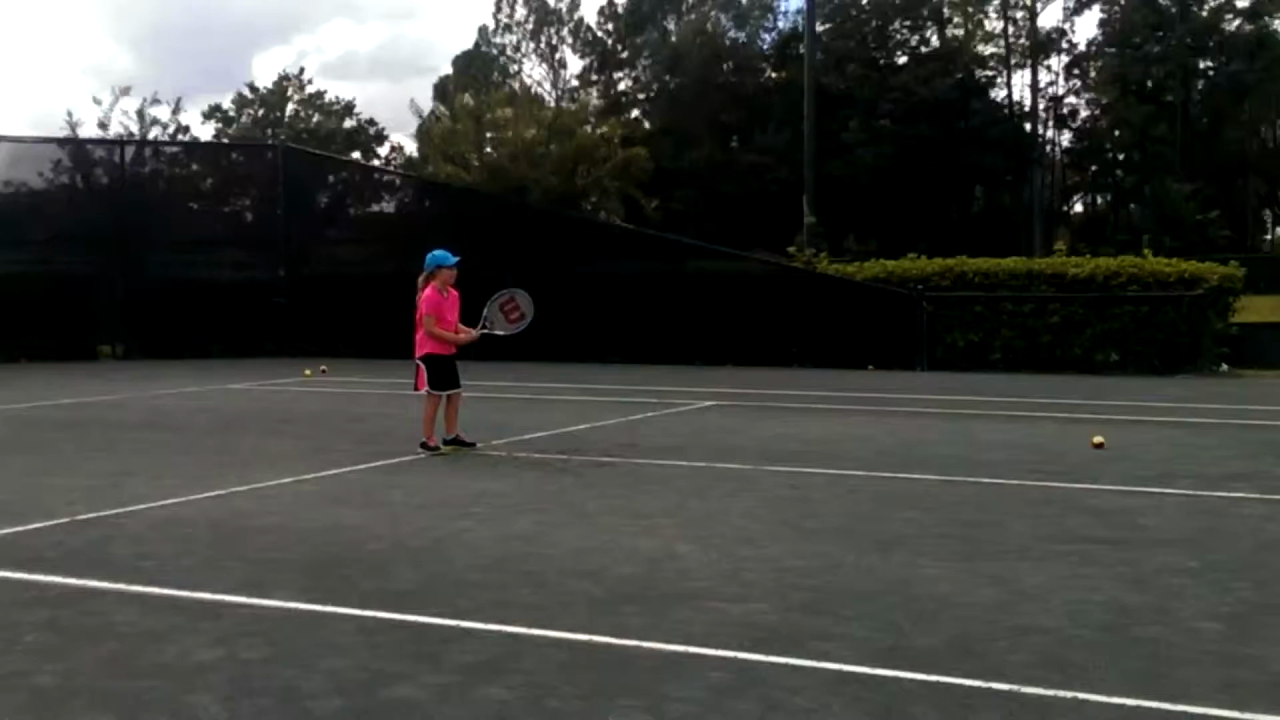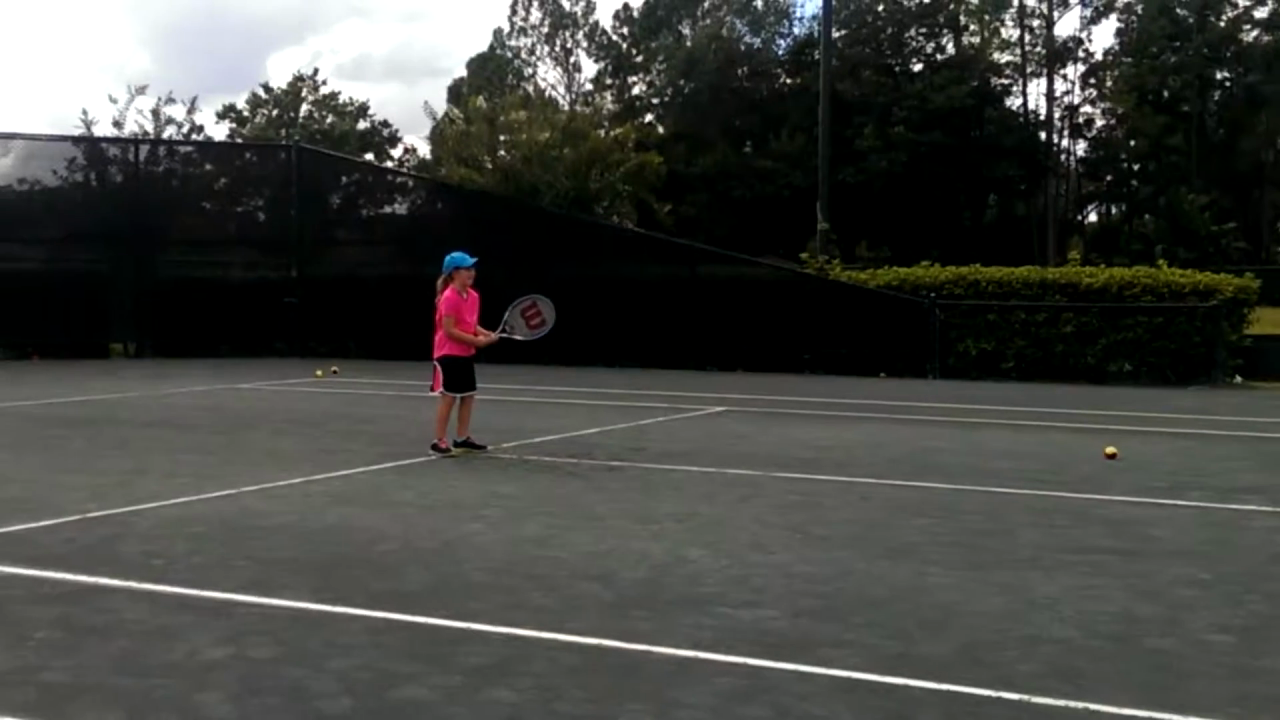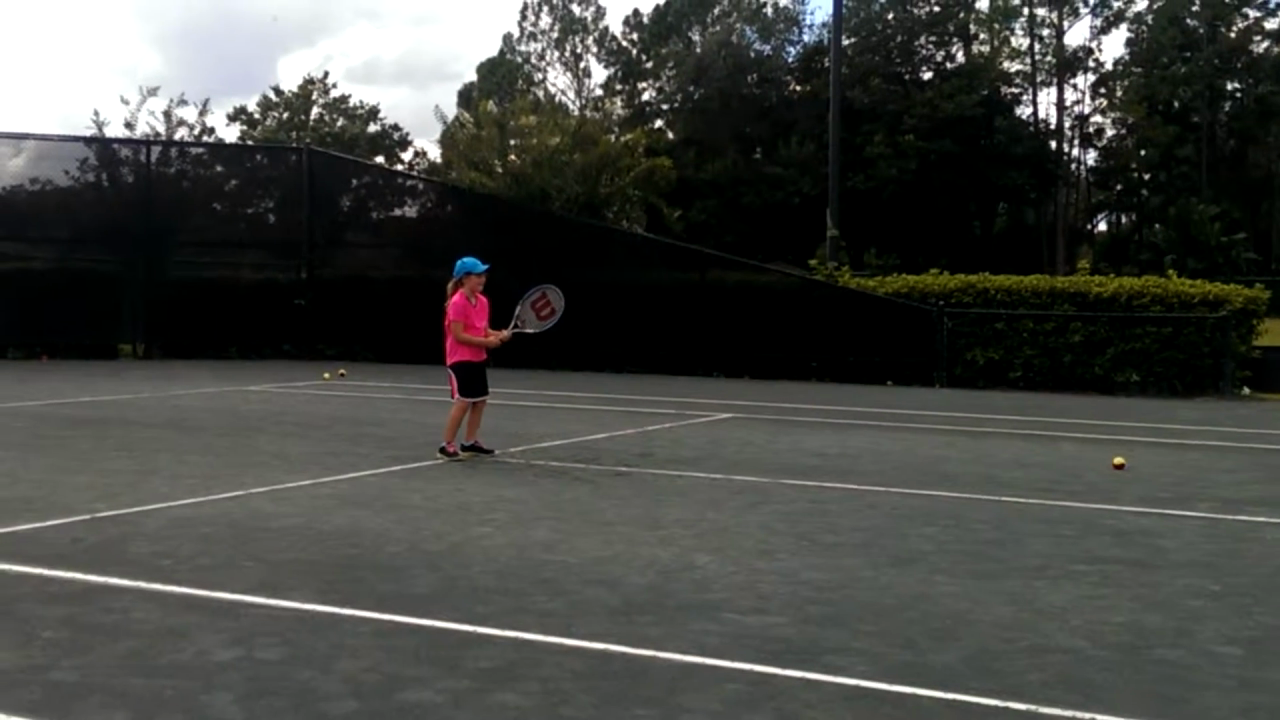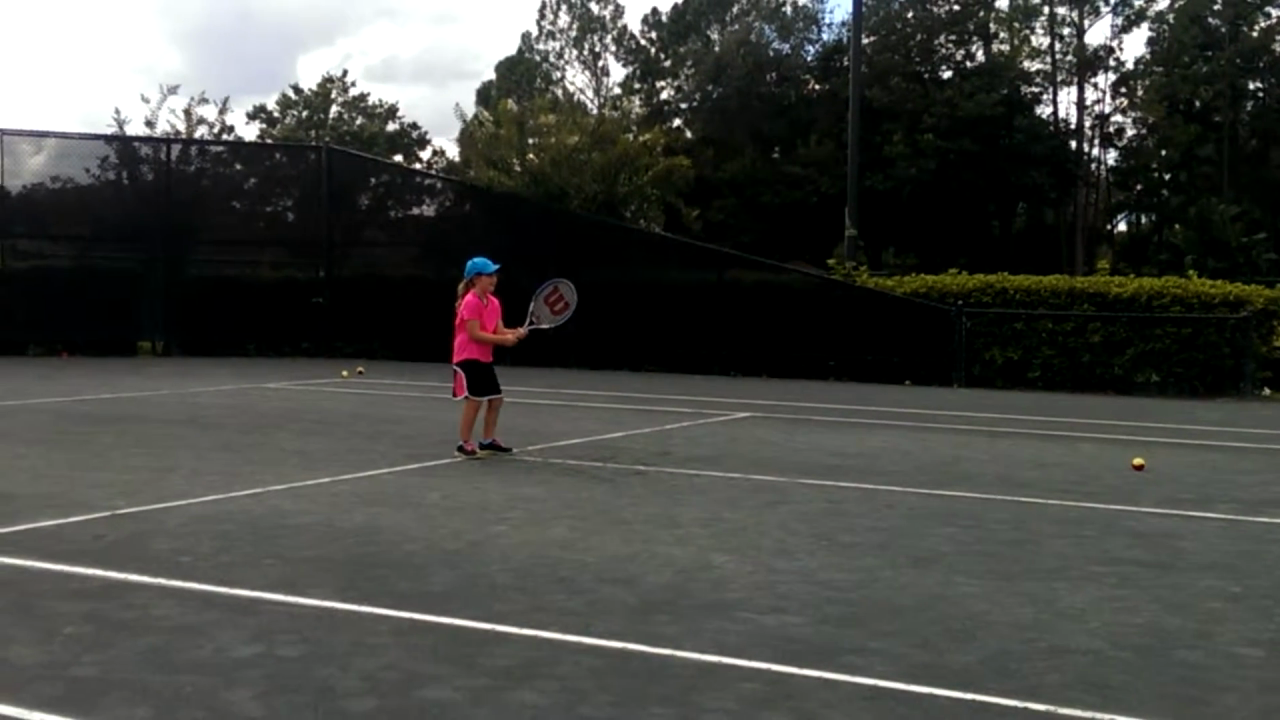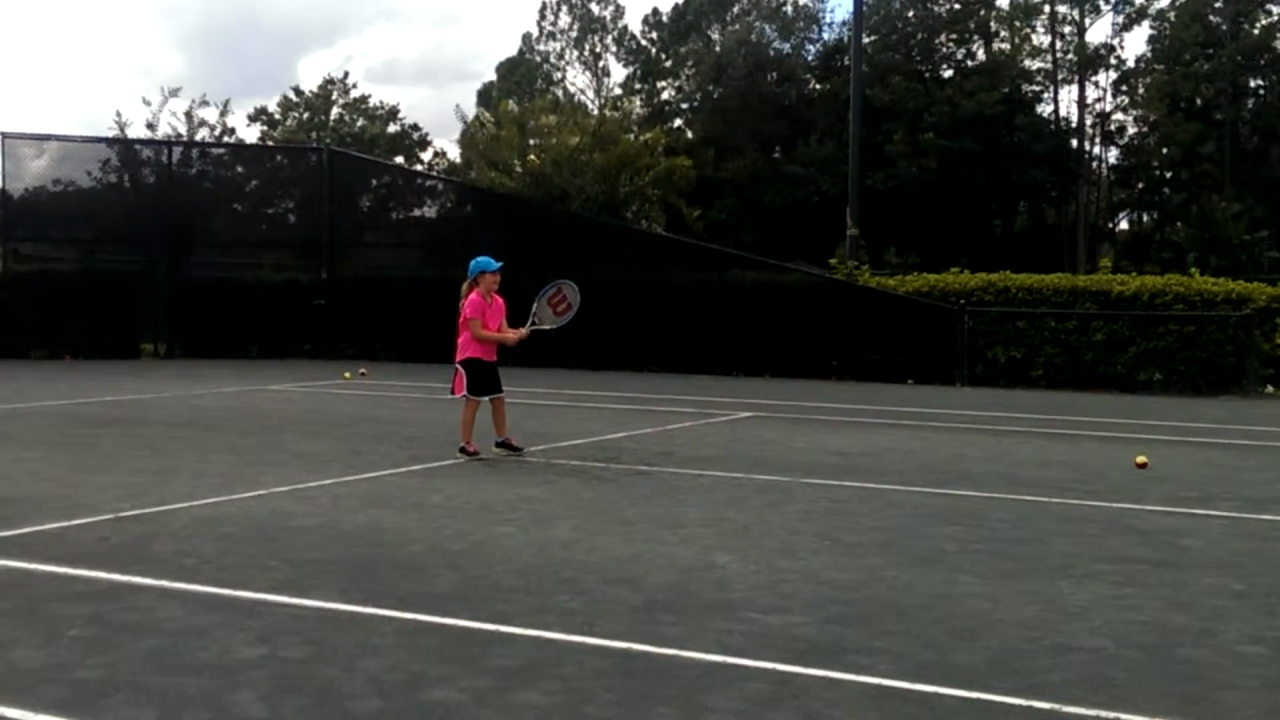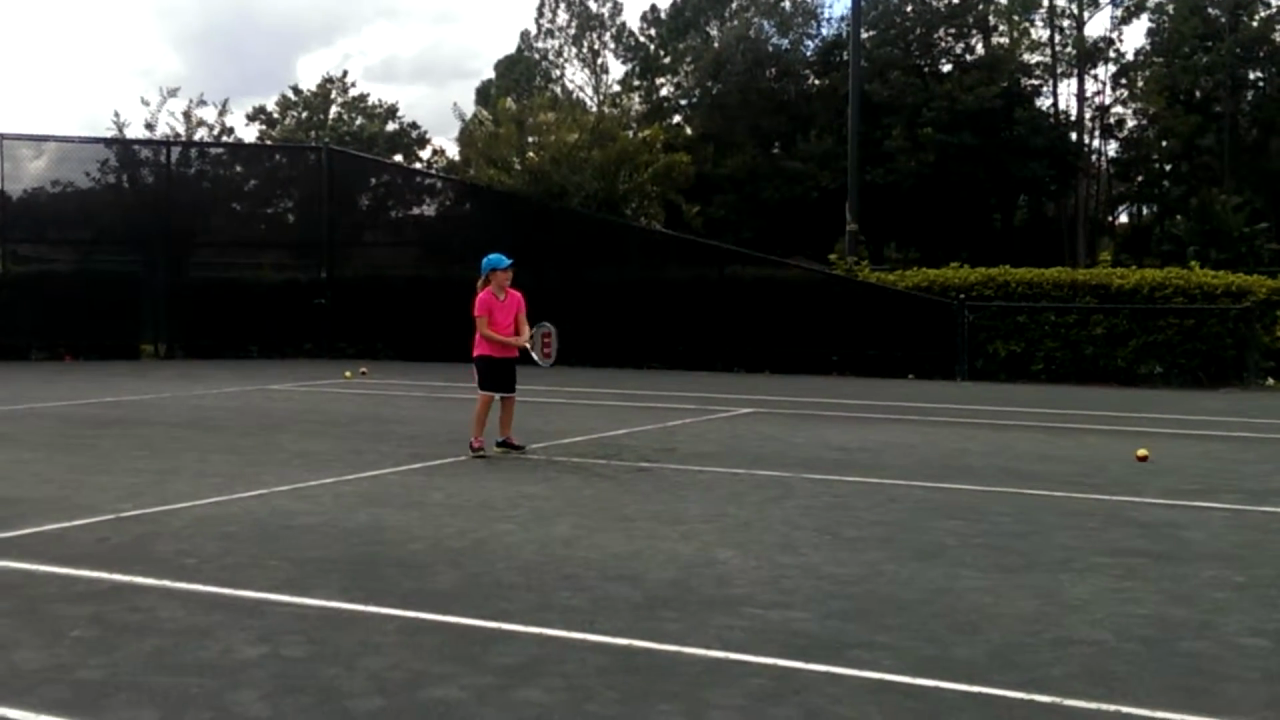
dt=0.4s
person 1, frame 1
left shoulder: (453, 295)
right shoulder: (430, 296)
right elbow: (430, 329)
left wrist: (468, 331)
right wrist: (456, 338)
left hip: (447, 353)
right hip: (431, 353)
left knee: (455, 394)
right knee: (434, 396)
left ankle: (451, 436)
right ankle: (427, 440)
person 1, frame 2
left shoulder: (473, 296)
right shoulder: (449, 297)
right elbow: (449, 330)
left wrist: (486, 334)
right wrist: (475, 340)
left hip: (466, 354)
right hip: (449, 354)
left knee: (468, 396)
right knee: (448, 397)
left ankle: (462, 438)
right ankle: (438, 441)
person 1, frame 3
left shoulder: (482, 301)
right shoulder: (458, 302)
right elbow: (458, 335)
left wrist: (498, 335)
right wrist: (486, 342)
left hip: (478, 359)
right hip: (461, 360)
left knee: (480, 401)
right knee: (463, 402)
left ankle: (470, 442)
right ankle: (447, 444)
person 1, frame 4
left shoulder: (494, 303)
right shoulder: (470, 302)
left elbow: (499, 330)
right elbow: (474, 334)
left wrist: (515, 333)
right wrist: (503, 340)
left hip: (484, 359)
right hip: (468, 359)
left knee: (496, 399)
right knee: (474, 400)
left ankle: (488, 441)
right ankle: (464, 443)
person 1, frame 5
left shoulder: (498, 301)
right shoulder: (474, 301)
left elbow: (503, 329)
right elbow: (476, 332)
left wrist: (516, 333)
right wrist: (504, 338)
left hip: (489, 358)
right hip: (472, 358)
left knee: (498, 398)
right knee: (473, 400)
left ankle: (502, 439)
right ankle: (466, 444)
person 1, frame 6
left shoulder: (516, 297)
right shoulder: (484, 297)
left elbow: (523, 324)
right elbow: (482, 330)
left wrist: (525, 339)
right wrist: (508, 340)
left hip: (509, 356)
right hip: (487, 355)
left knee: (509, 397)
right knee: (486, 397)
left ankle: (504, 438)
right ankle: (476, 440)
